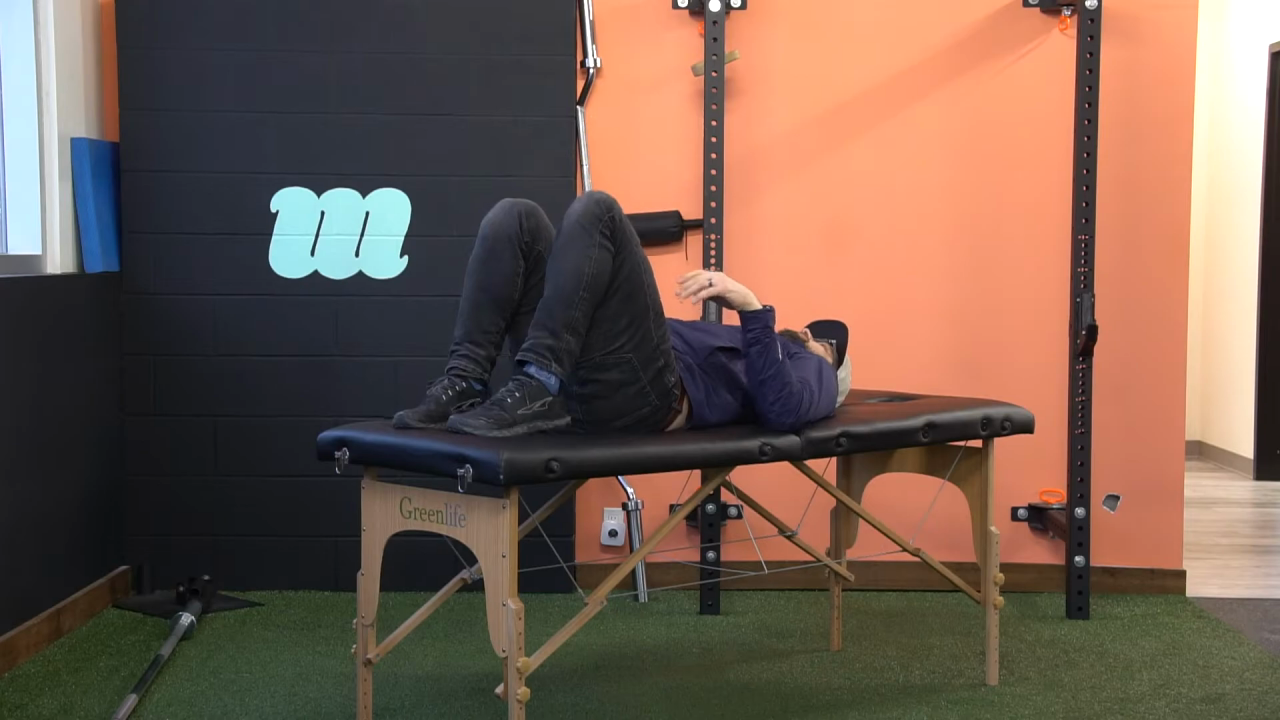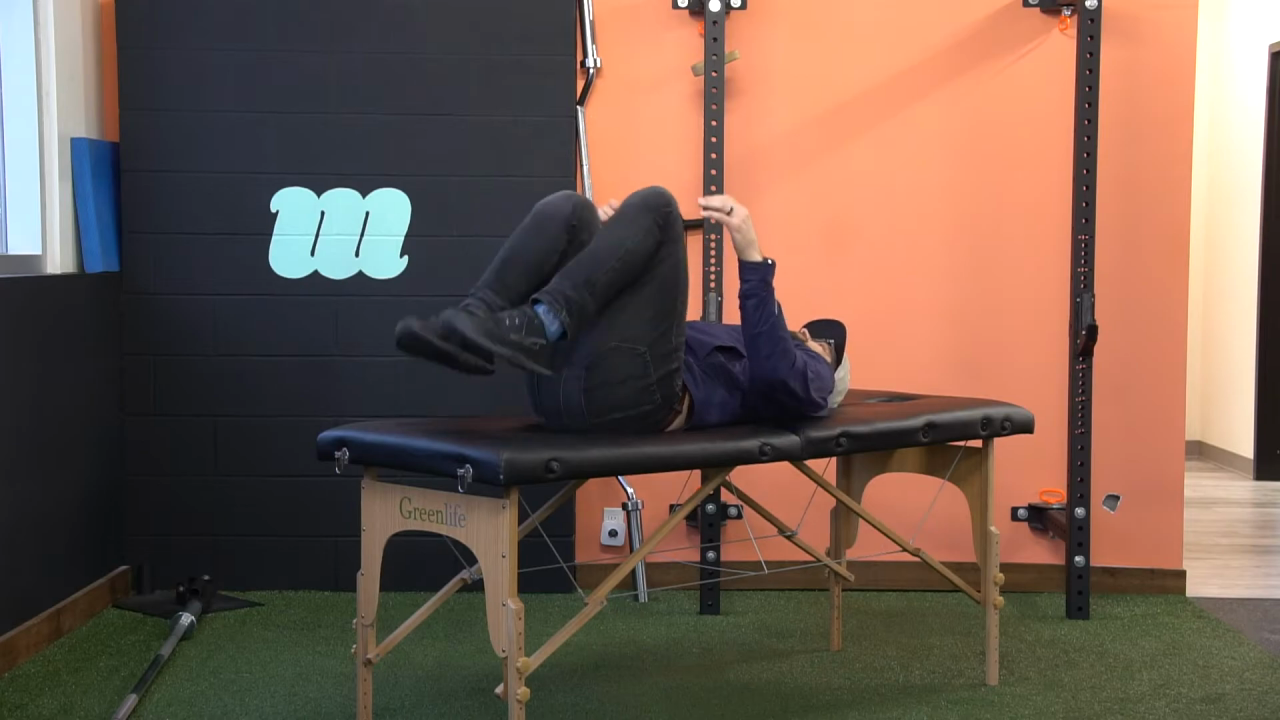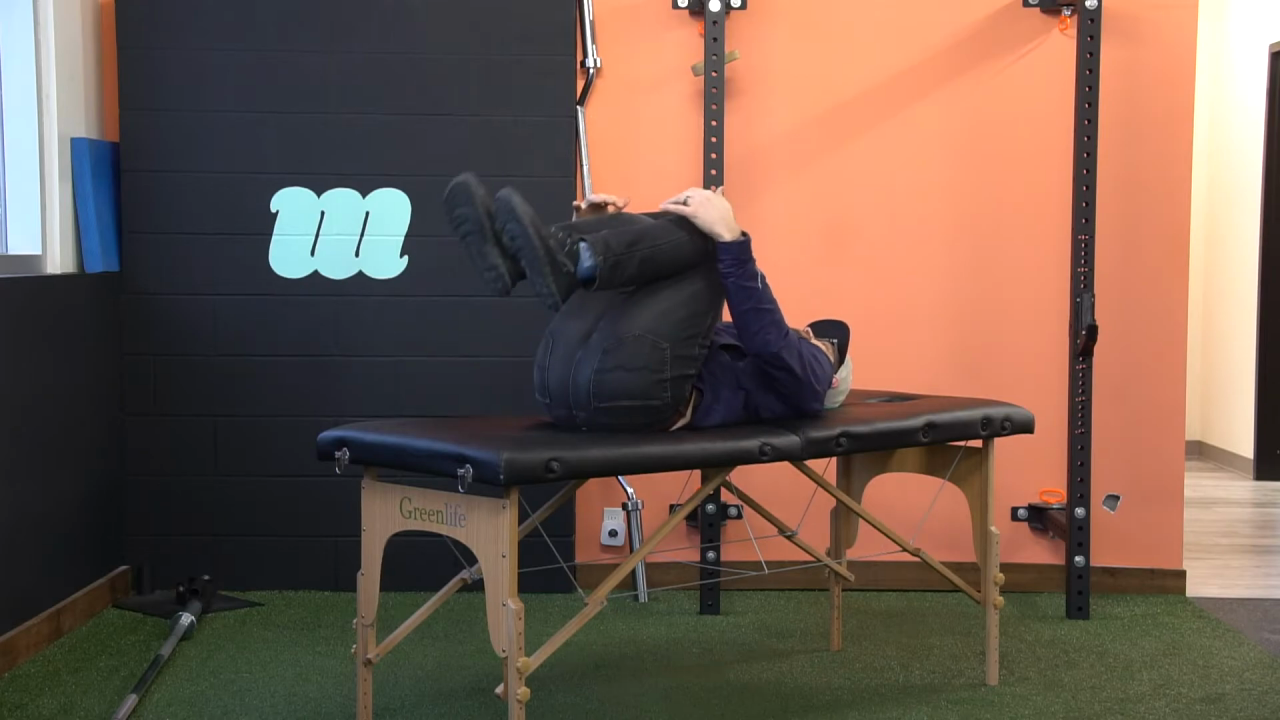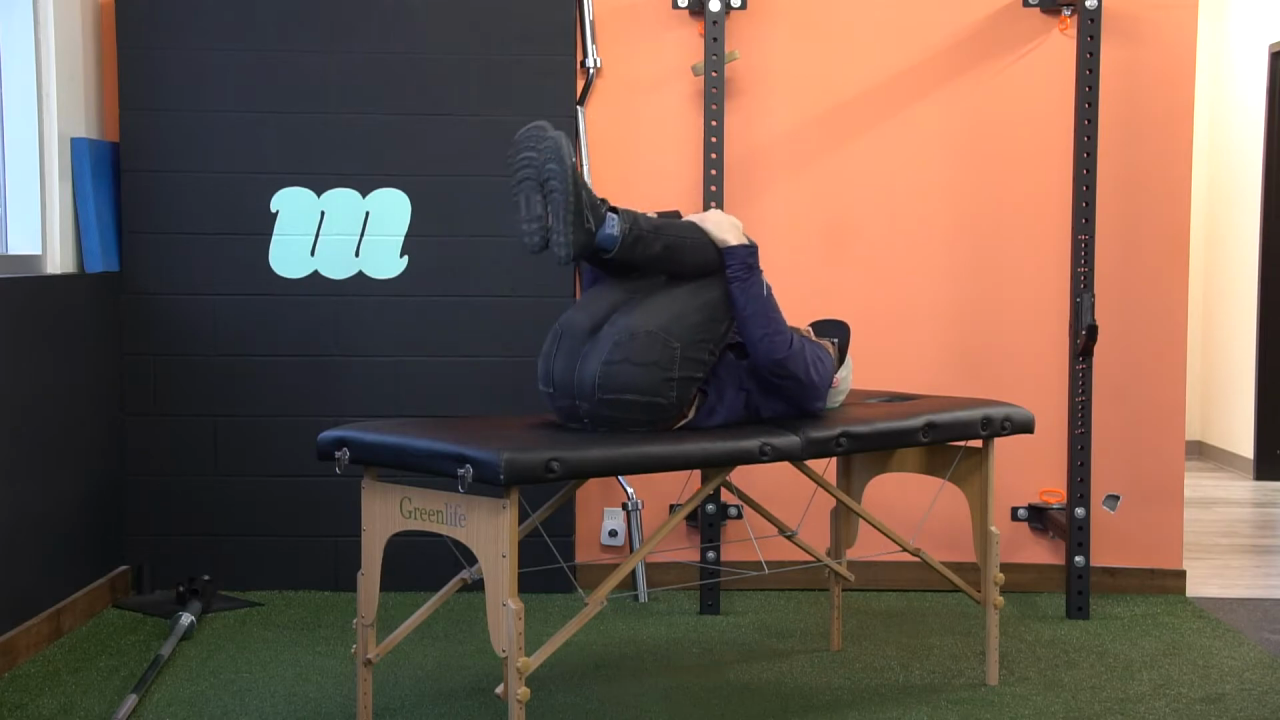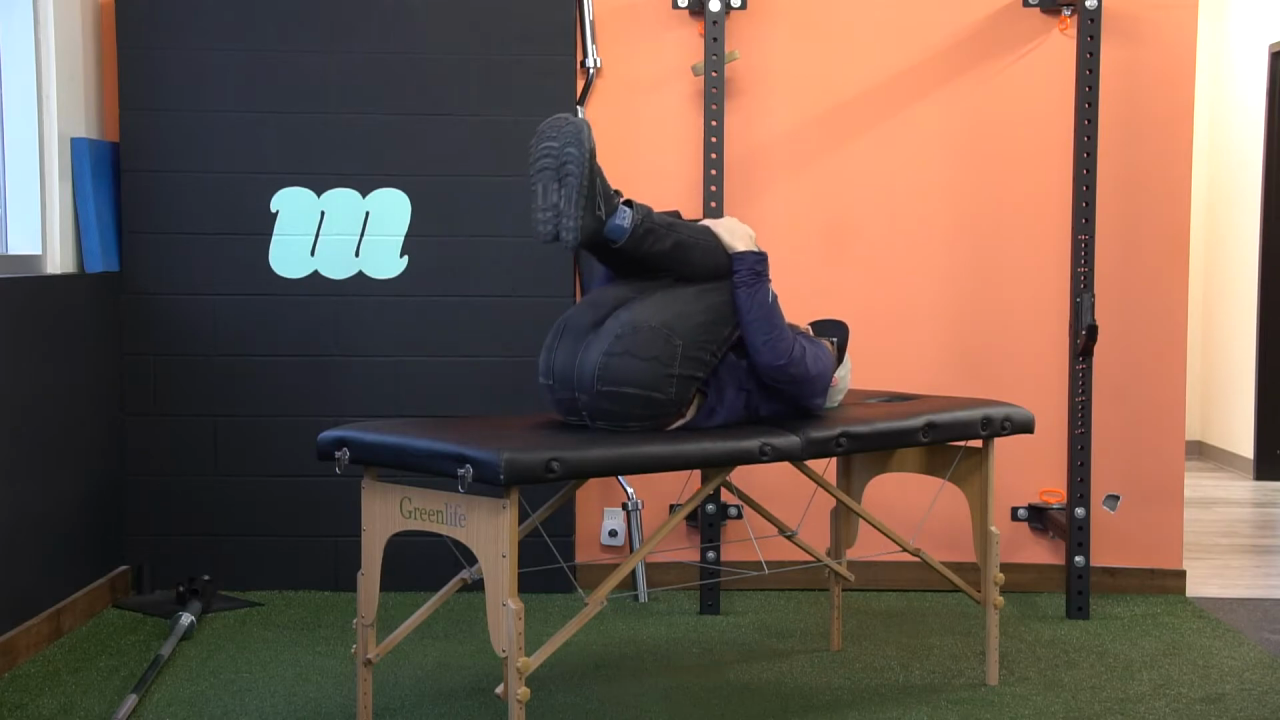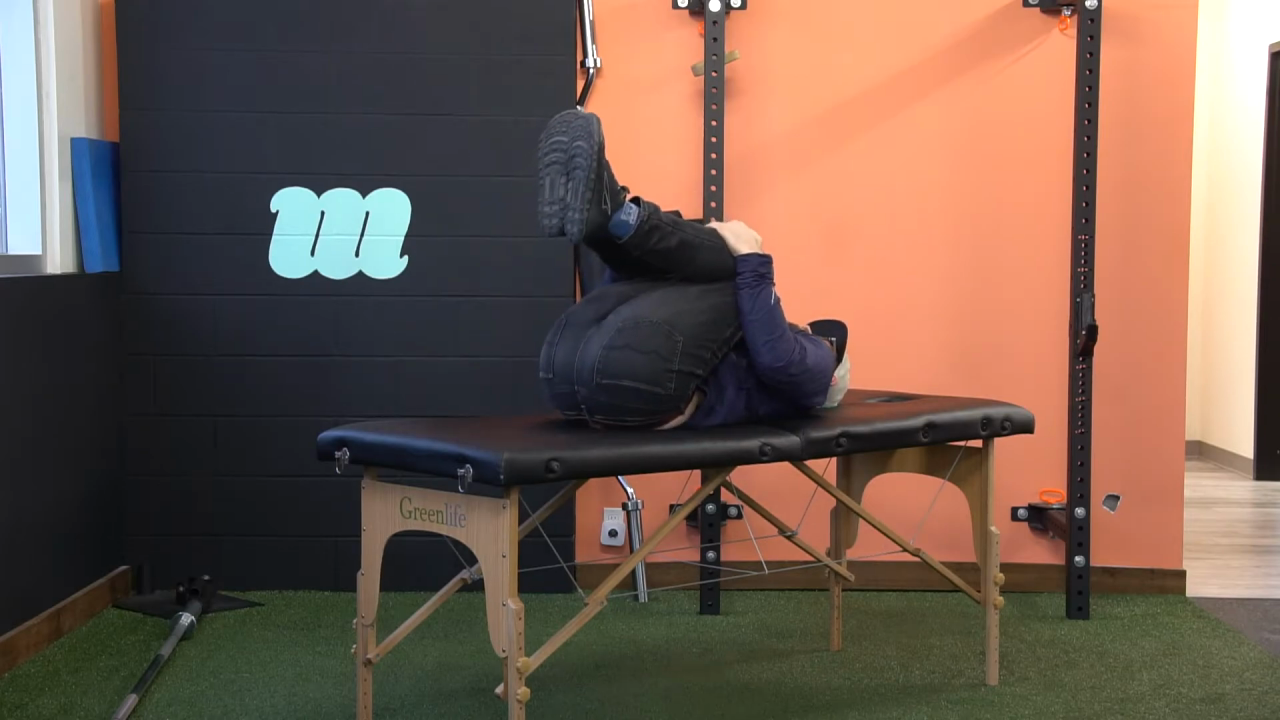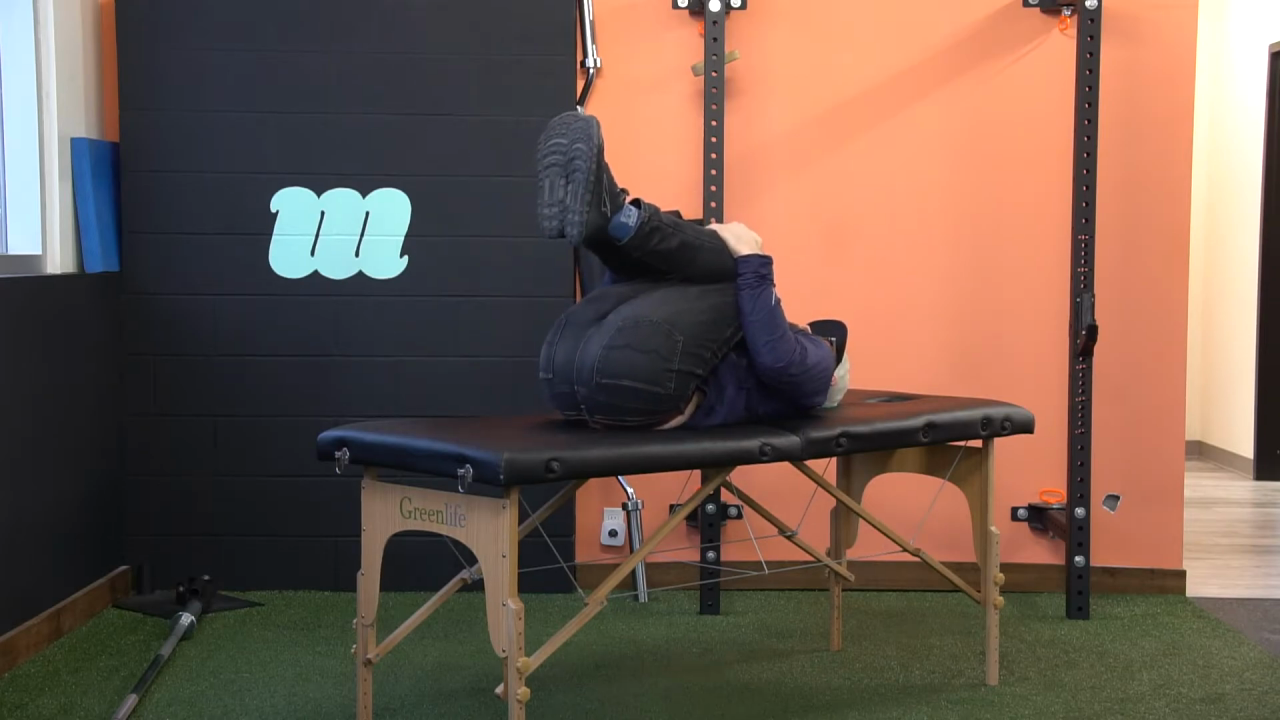
dt=0.3s
person 1, frame 1
left shoulder: (809, 370)
right shoulder: (728, 340)
left elbow: (781, 412)
left wrist: (752, 307)
left hip: (638, 394)
right hip: (574, 385)
left knee: (596, 211)
right knee: (515, 219)
left ankle: (537, 388)
right ankle: (463, 384)
person 1, frame 2
left shoulder: (806, 382)
right shoulder: (728, 346)
left elbow: (775, 367)
left wrist: (753, 258)
right wrist: (598, 238)
left hip: (632, 395)
right hip: (565, 384)
left knee: (652, 203)
right knee: (567, 207)
left ankle: (534, 328)
right ankle: (466, 333)
person 1, frame 3
left shoulder: (806, 378)
right shoulder: (728, 343)
left elbow: (769, 339)
left wrist: (731, 239)
right wrist: (598, 230)
left hip: (637, 385)
left knee: (705, 235)
left ankle: (566, 261)
right ankle: (509, 249)
person 1, frame 4
left shoulder: (810, 373)
right shoulder: (732, 344)
left elbow: (773, 349)
left wrist: (738, 249)
left hip: (637, 386)
left knee: (730, 254)
left ankle: (593, 222)
right ankle: (579, 224)
person 1, frame 5
left shoulder: (812, 369)
right shoulder: (732, 345)
left elbow: (775, 357)
left wrist: (747, 258)
left hip: (639, 376)
left ankle: (606, 215)
right ankle: (593, 216)
person 1, frame 6
left shoulder: (812, 365)
right shoulder: (734, 348)
left elbow: (776, 359)
left wrist: (751, 261)
left hip: (638, 385)
left knee: (739, 266)
left ankle: (612, 210)
right ankle: (601, 213)
person 1, frame 7
left shoulder: (813, 364)
right shoulder: (733, 347)
left elbow: (776, 359)
left wrist: (751, 262)
left knee: (739, 267)
left ankle: (611, 213)
right ankle: (602, 213)
